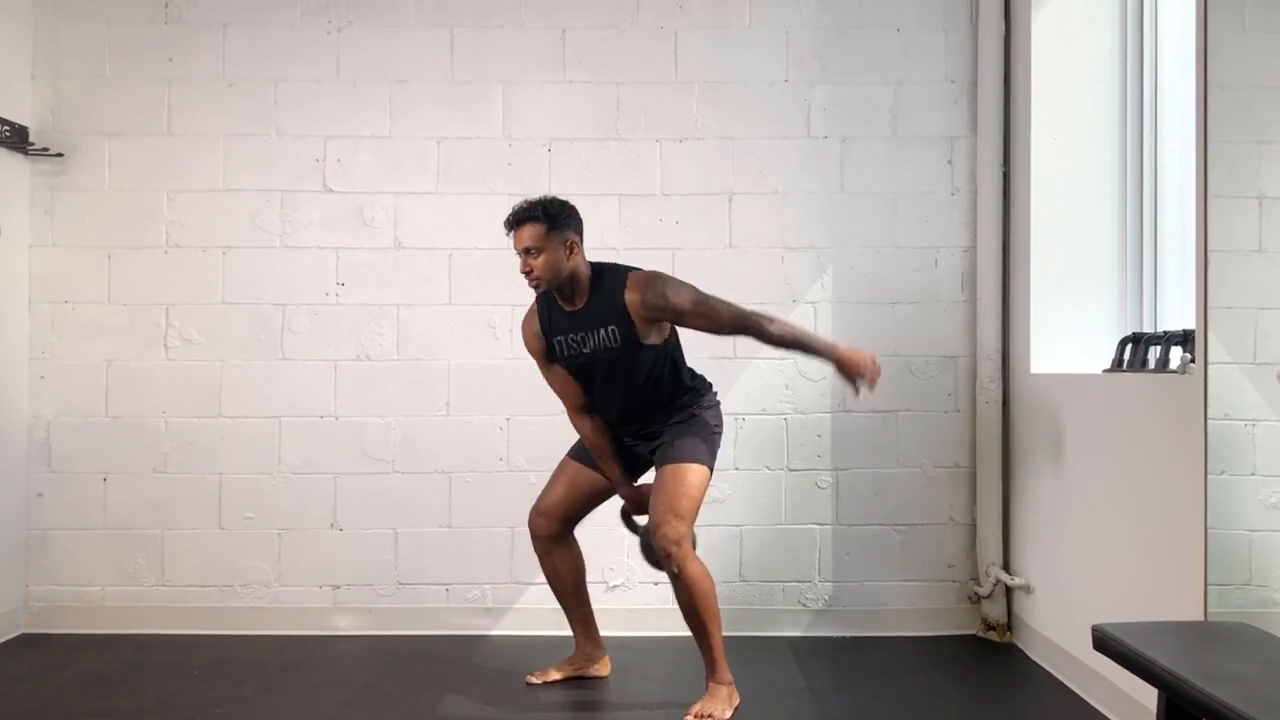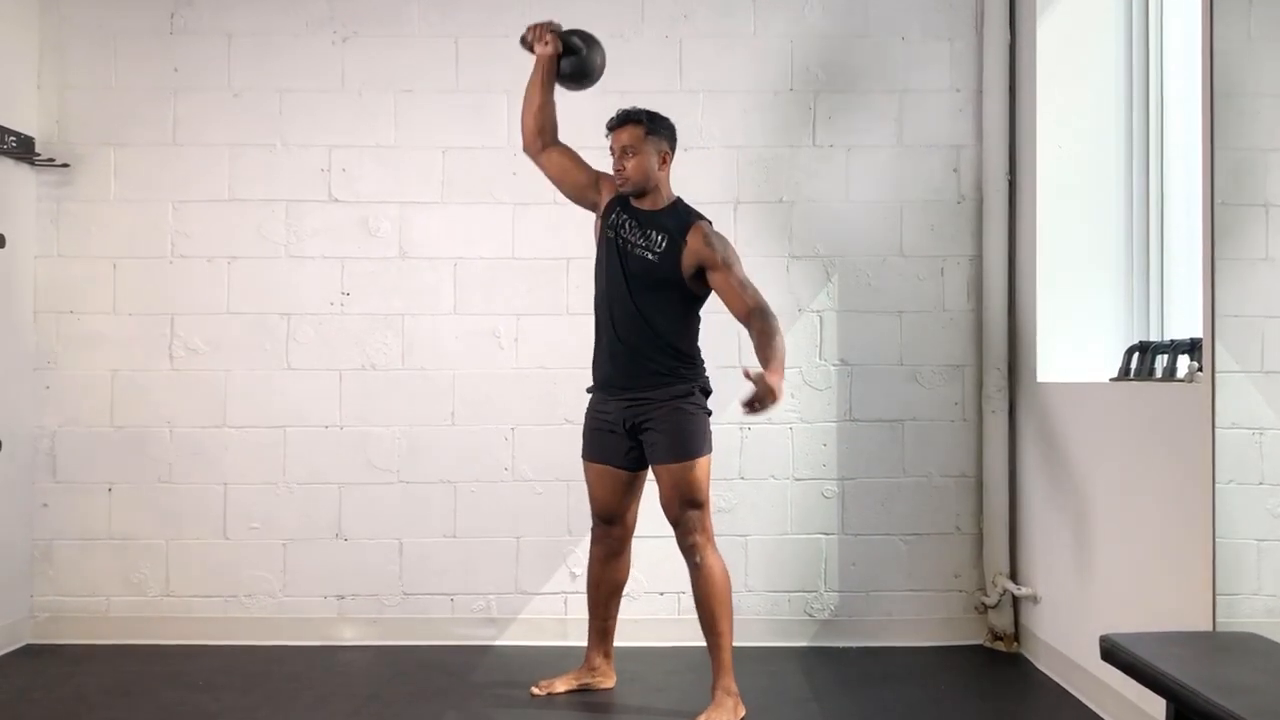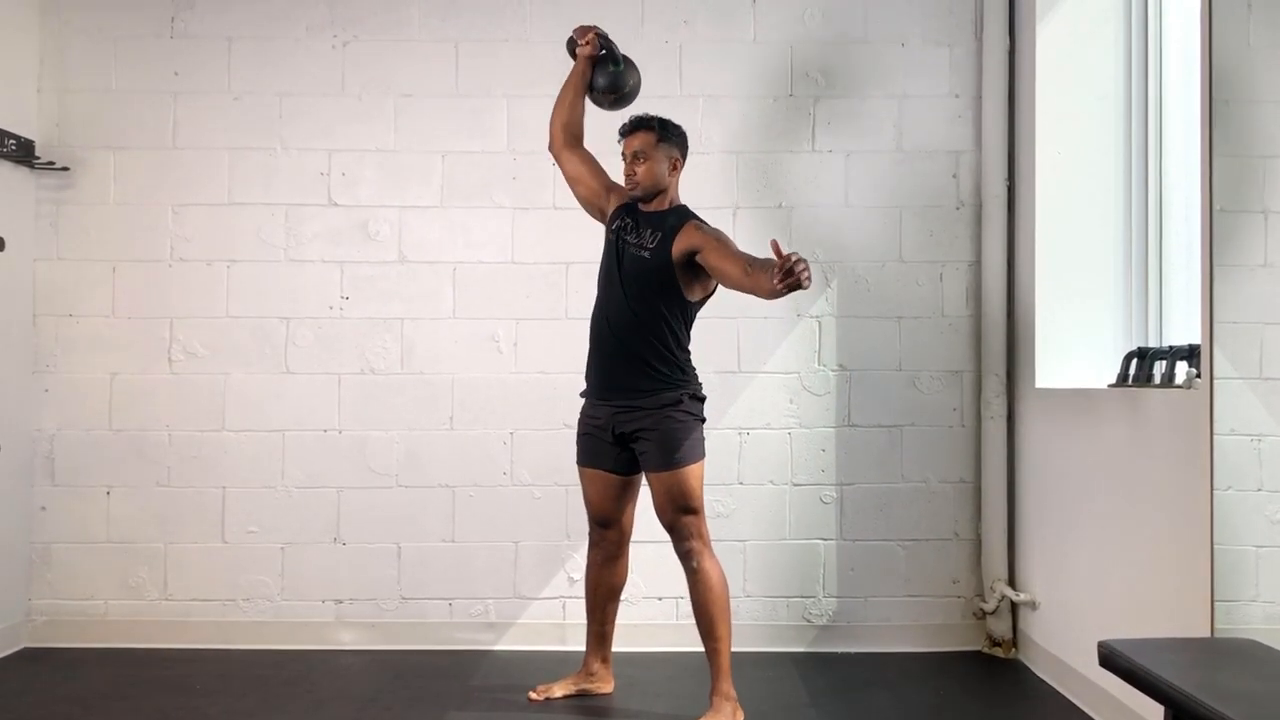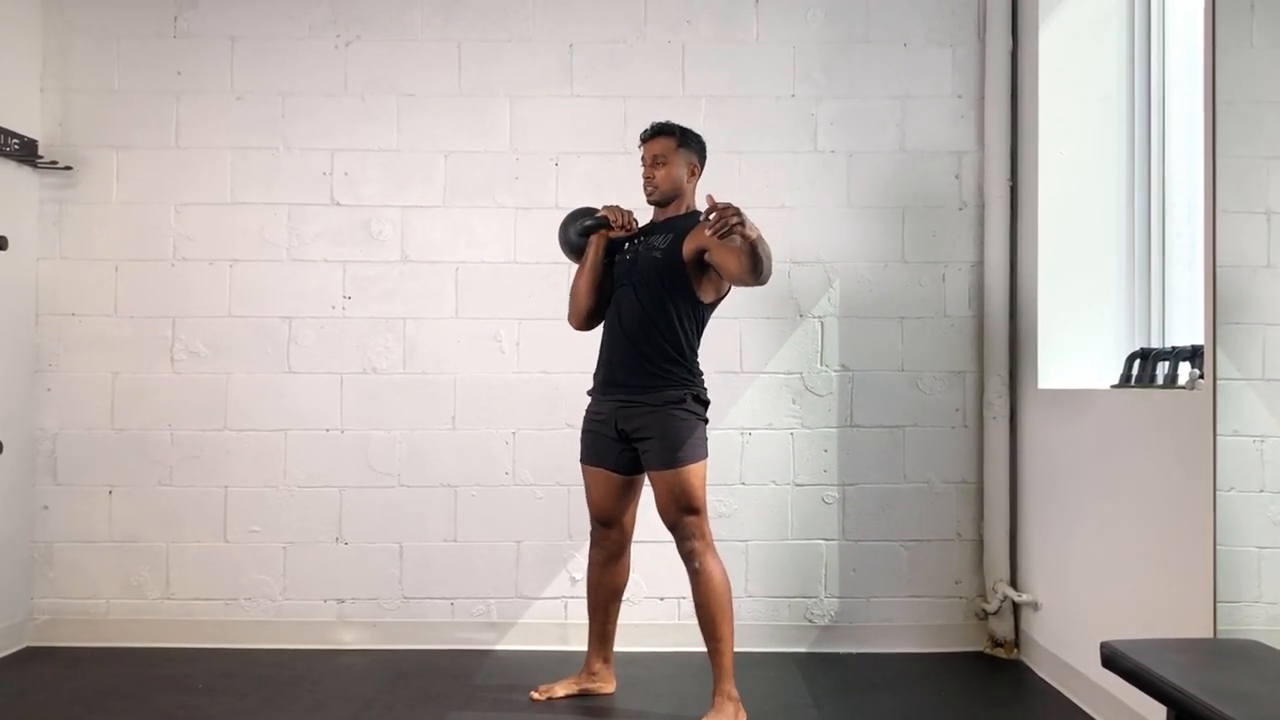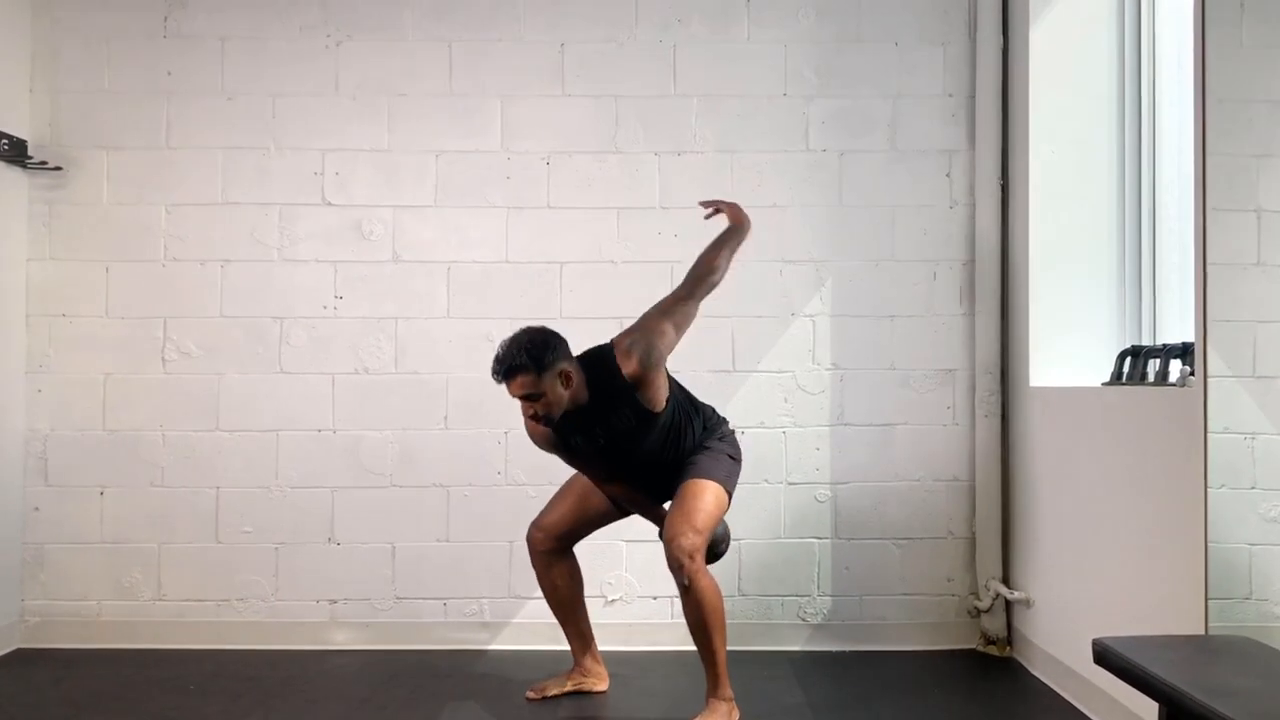
dt=1s
person 1, frame 1
left shoulder: (640, 292)
right shoulder: (537, 326)
left elbow: (741, 319)
right elbow: (584, 413)
left wrist: (832, 352)
right wrist: (625, 487)
left hip: (685, 416)
right hip: (625, 426)
left knee: (670, 538)
right knee: (545, 521)
right ankle: (589, 651)
person 1, frame 2
left shoulder: (700, 238)
right shoulder: (610, 206)
left elbow: (758, 313)
right elbow: (539, 145)
left wrist: (772, 371)
right wrist: (546, 62)
left hip: (673, 402)
right hip: (611, 400)
left knee: (694, 537)
right knee: (608, 531)
right ankle: (598, 663)
person 1, frame 3
left shoulder: (692, 235)
right shoulder: (619, 212)
left elbow: (748, 272)
right elbow: (563, 143)
left wrist: (782, 275)
right wrist: (584, 64)
left hip: (665, 409)
right hip: (603, 405)
left knee: (691, 541)
right knee: (606, 536)
person 1, frame 4
left shoulder: (703, 235)
right shoulder: (628, 239)
left elbow: (755, 273)
right elbow: (581, 317)
left wrist: (750, 234)
right wrist: (598, 242)
left hip: (669, 407)
right hip: (607, 404)
left knee: (693, 542)
right knee: (607, 537)
right ankle: (598, 668)
person 1, frame 5
left shoulder: (630, 364)
right shoulder: (543, 427)
left elbow: (692, 290)
right elbow: (609, 480)
left wrist: (737, 228)
right wrist: (658, 513)
left hip: (704, 449)
right hip: (636, 469)
left knee: (684, 551)
right knee: (544, 537)
right ankle: (588, 666)
